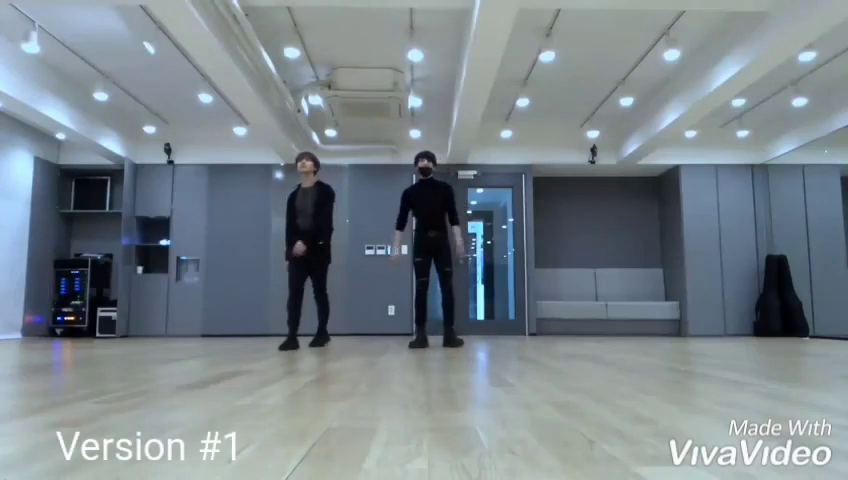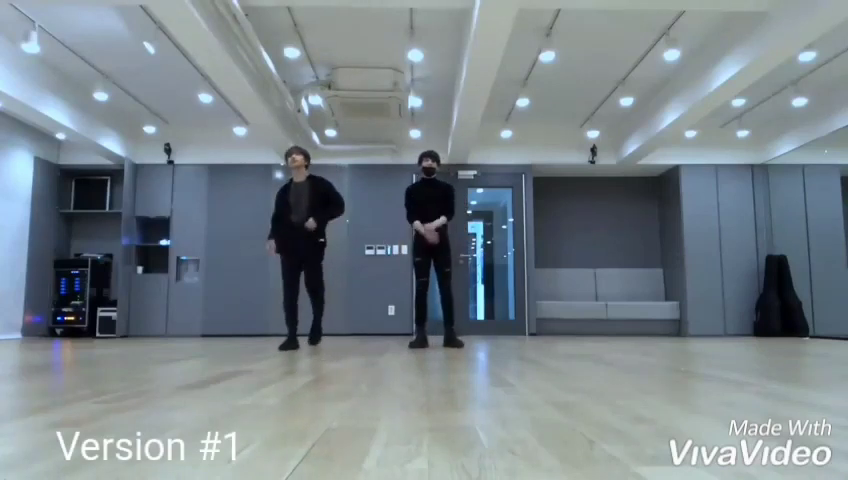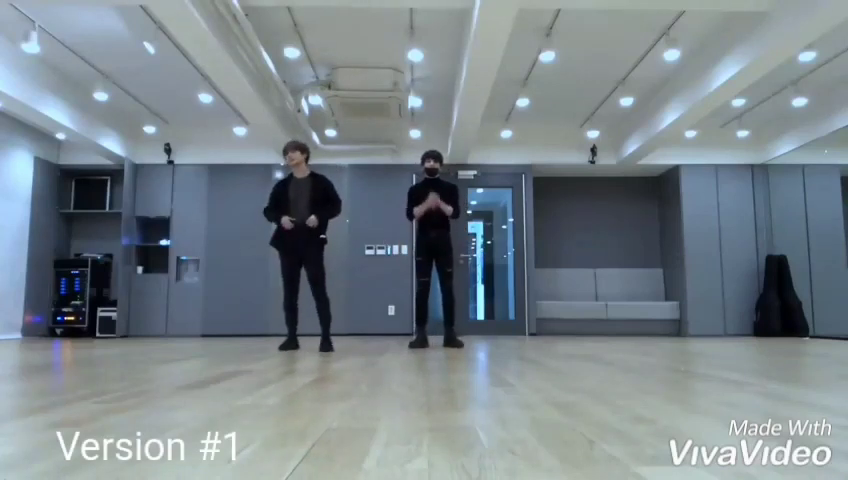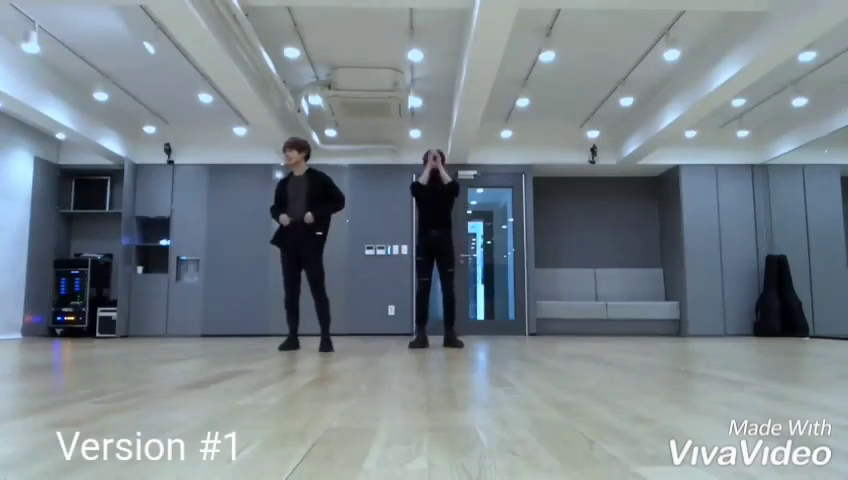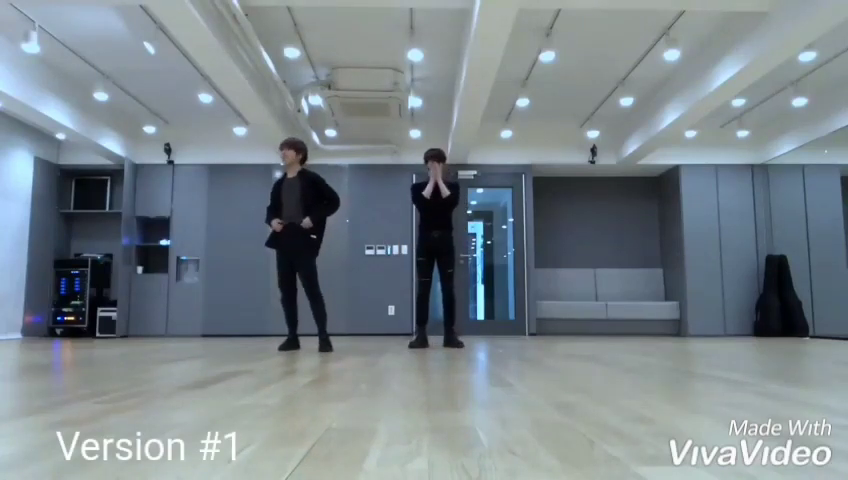
dt=0.3s
person 1, frame 1
left shoulder: (325, 191)
right shoulder: (293, 196)
left elbow: (323, 219)
right elbow: (290, 225)
left wrist: (305, 241)
right wrist: (289, 249)
left hip: (318, 247)
right hip: (297, 249)
left knee: (320, 291)
right knee: (295, 291)
left ankle: (322, 333)
right ankle: (292, 337)
person 1, frame 2
left shoulder: (320, 184)
right shoulder: (284, 191)
left elbow: (338, 206)
right elbow: (277, 218)
left wrist: (318, 219)
right wrist: (273, 237)
left hip: (312, 242)
right hip: (289, 244)
left knee: (314, 286)
right knee: (289, 290)
left ankle: (316, 324)
right ankle: (292, 336)
person 1, frame 3
left shoulder: (320, 182)
right shoulder: (282, 186)
left elbow: (336, 206)
right elbow: (268, 210)
left wrist: (319, 217)
right wrist: (279, 218)
left hip: (312, 240)
right hip: (288, 241)
left knee: (318, 288)
right knee: (289, 290)
left ankle: (326, 336)
right ankle: (292, 337)
person 1, frame 4
left shoulder: (319, 179)
right shoulder: (284, 183)
left elbow: (339, 201)
right elbow: (275, 207)
left wrist: (317, 213)
right wrist: (279, 215)
left hip: (311, 238)
right hip: (288, 240)
left knee: (317, 288)
right knee: (290, 289)
left ankle: (325, 337)
right ankle: (292, 336)
person 1, frame 5
left shoulder: (312, 179)
right shoulder: (279, 185)
left elbow: (333, 201)
right elbow: (272, 209)
left wrist: (313, 218)
right wrist: (272, 220)
left hip: (304, 240)
right hip: (283, 241)
left knee: (311, 288)
right knee: (287, 290)
left ankle: (323, 336)
right ankle: (292, 337)
person 2, frame 1
left shoulder: (445, 188)
right shoulder: (410, 192)
left elbow: (453, 216)
right elbow: (401, 221)
left wrist: (459, 241)
right wrist: (396, 246)
left hip: (442, 239)
right hip: (421, 240)
left knee: (447, 287)
right knee: (421, 287)
left ankle: (449, 333)
right ankle: (420, 334)
person 2, frame 2
left shoulder: (447, 189)
right shoulder: (412, 190)
left elbow: (449, 214)
right elbow: (411, 217)
left wrist: (434, 225)
right wrist: (424, 231)
left hip: (441, 240)
right hip: (421, 241)
left knee: (446, 287)
right knee: (421, 287)
left ankle: (450, 333)
right ankle: (420, 334)
person 2, frame 3
left shoulder: (450, 188)
right shoulder: (416, 189)
left elbow: (455, 212)
right elbow: (410, 214)
left wrist: (439, 204)
right wrist: (426, 205)
left hip: (443, 239)
right hip: (423, 240)
left knee: (447, 287)
right knee: (422, 287)
left ankle: (450, 333)
right ankle: (420, 334)
person 2, frame 4
left shoulder: (447, 185)
right shoulder: (421, 185)
left elbow: (454, 190)
right elbow: (415, 189)
left wrist: (439, 167)
right wrist: (429, 168)
left hip: (444, 239)
right hip: (424, 239)
left knee: (448, 287)
right knee: (423, 287)
left ankle: (450, 333)
right ankle: (420, 334)
person 2, frame 5
left shoulder: (452, 186)
right shoulder: (418, 187)
left elbow: (452, 203)
right elbow: (419, 203)
left wrist: (439, 180)
right wrist: (432, 181)
left hip: (445, 240)
right hip: (425, 240)
left knee: (448, 288)
right knee: (423, 288)
left ankle: (450, 333)
right ankle: (421, 334)
